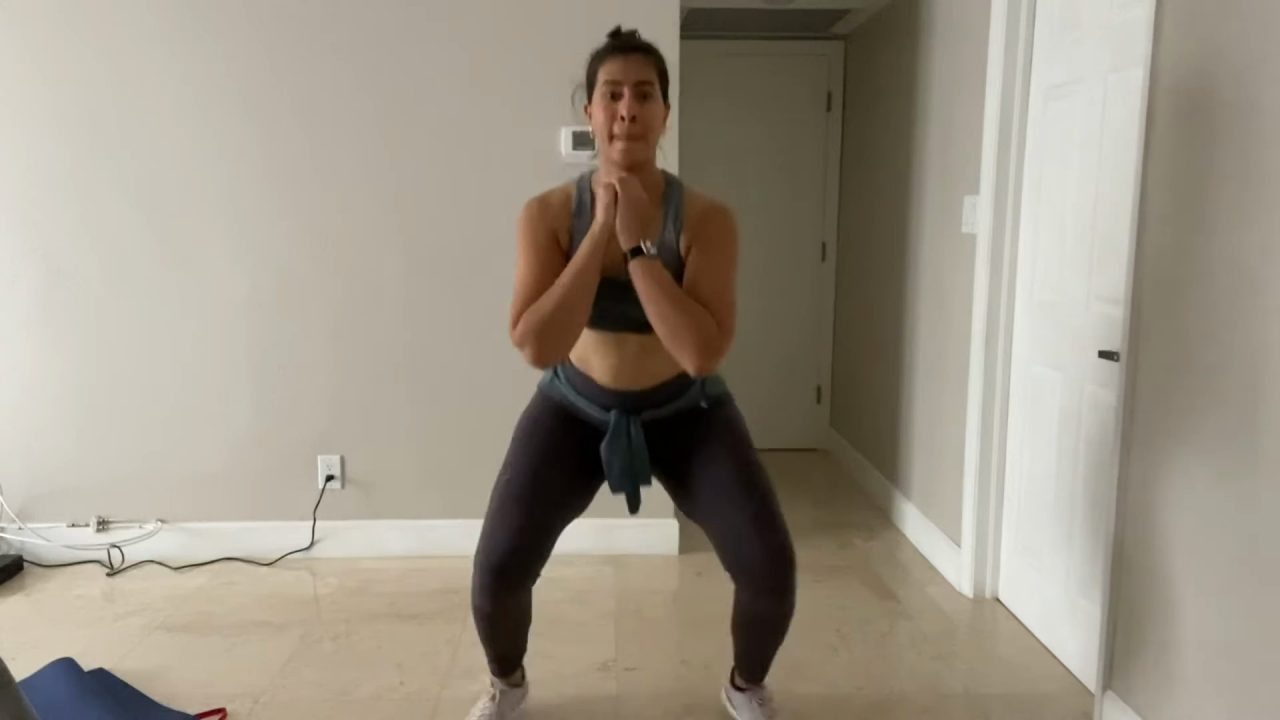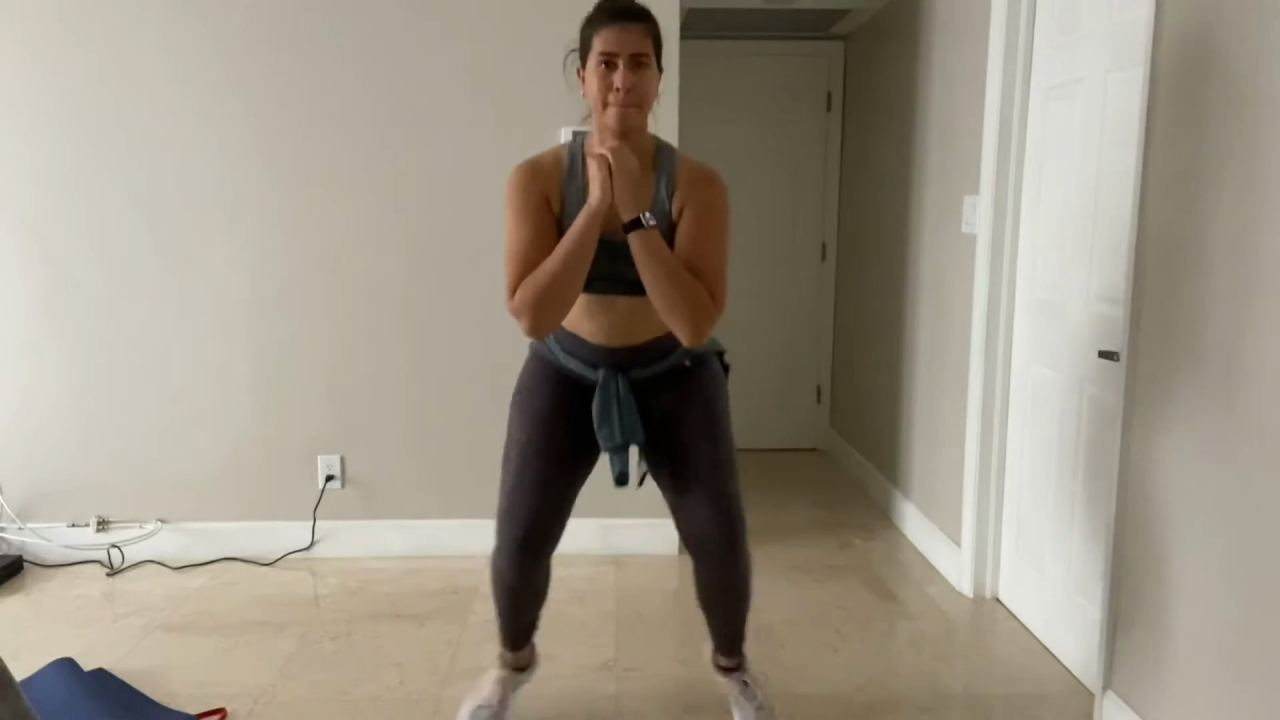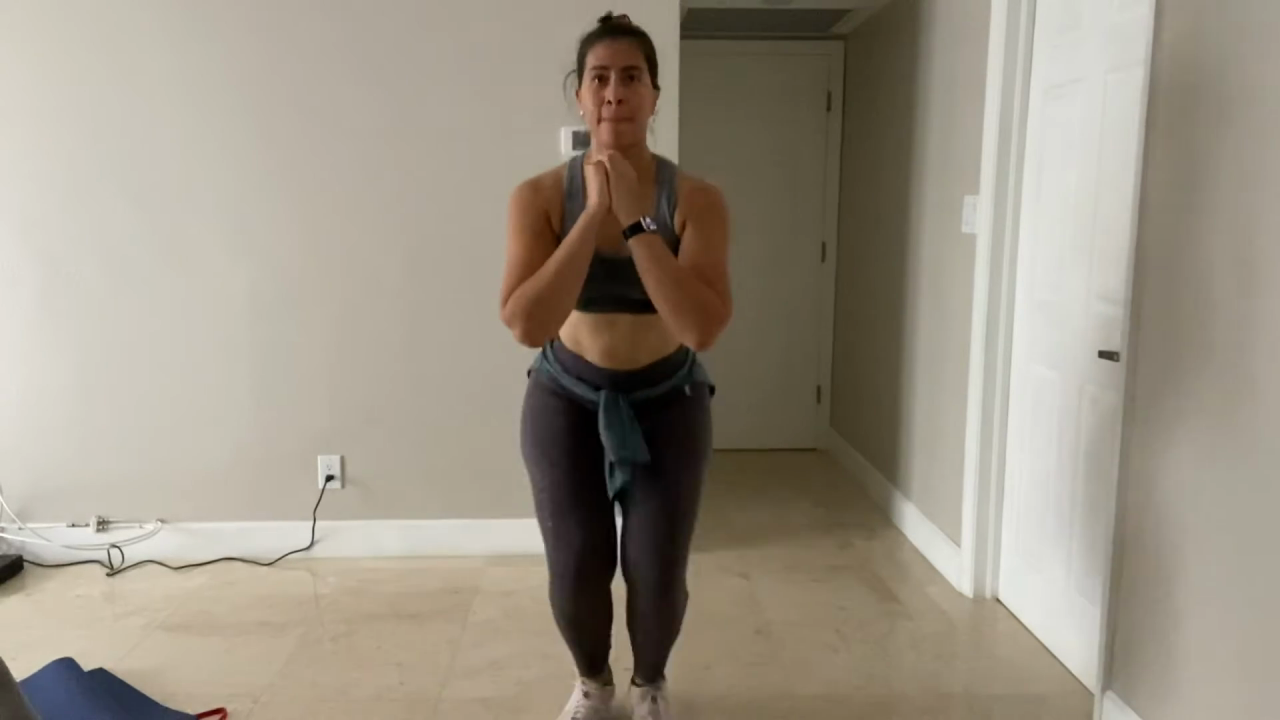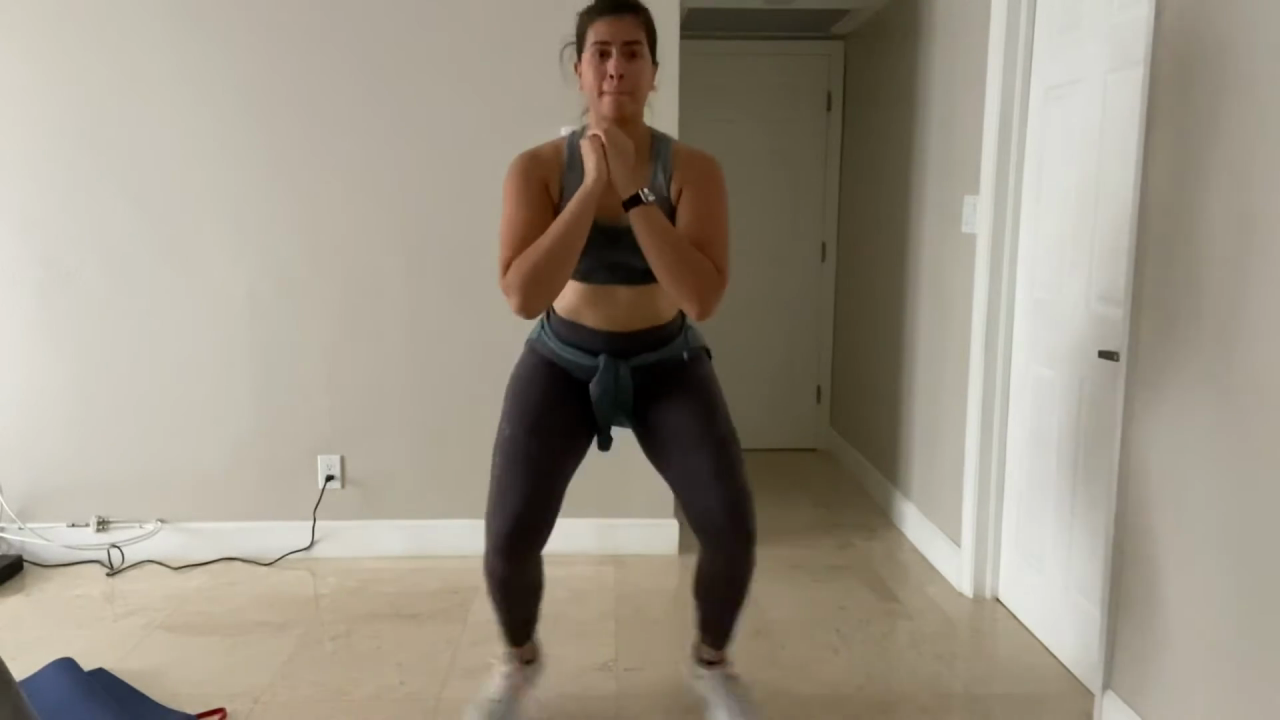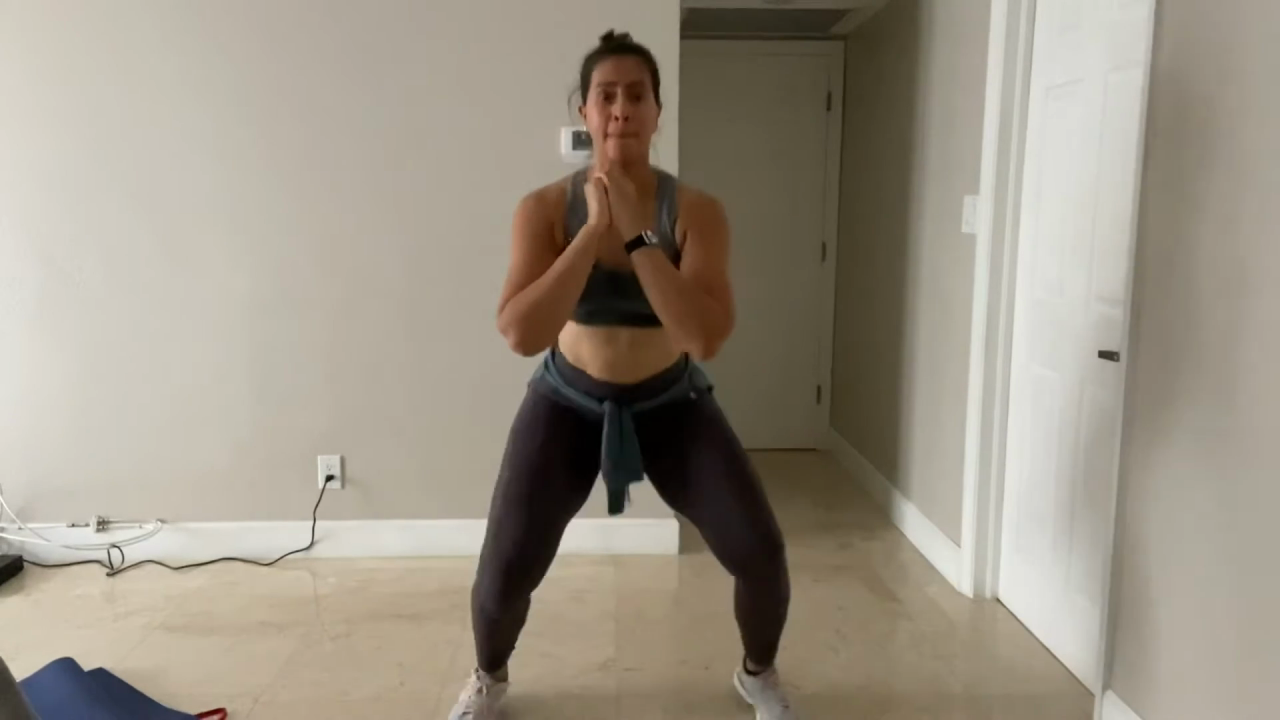
dt=1s
person 1, frame 1
left shoulder: (706, 217)
right shoulder: (547, 213)
left elbow: (702, 353)
right elbow: (535, 346)
left wrist: (638, 244)
right wrist: (599, 235)
left hip: (684, 413)
right hip: (576, 410)
left knee: (770, 566)
right knee: (499, 566)
person 1, frame 2
left shoulder: (696, 183)
right shoulder: (537, 178)
left elbow: (696, 325)
right elbow: (530, 317)
left wrist: (637, 217)
right wrist: (596, 207)
left hip: (670, 376)
right hip: (566, 374)
left knee: (719, 540)
right knee: (521, 539)
right ankle: (513, 661)
person 1, frame 3
left shoulder: (696, 198)
right shoulder: (540, 195)
left elbow: (704, 329)
right elbow: (522, 323)
left wrist: (635, 221)
right wrist: (594, 216)
left hip: (666, 397)
right hip: (568, 395)
left knee: (656, 567)
right knee: (577, 562)
person 1, frame 4
left shoulder: (694, 169)
right shoulder: (536, 169)
left elbow: (702, 297)
right elbow: (523, 296)
left wrist: (635, 194)
right wrist: (593, 190)
left hip: (665, 368)
right hip: (563, 367)
left knee: (733, 525)
right knee: (511, 532)
left ankle: (711, 661)
right ankle: (518, 658)
person 1, frame 5
left shoulder: (696, 210)
right shoulder: (544, 209)
left elbow: (708, 337)
right elbow: (521, 334)
left wrist: (635, 237)
right wrist: (592, 233)
left hip: (671, 407)
right hip: (567, 405)
left knee: (760, 550)
right knee: (505, 570)
